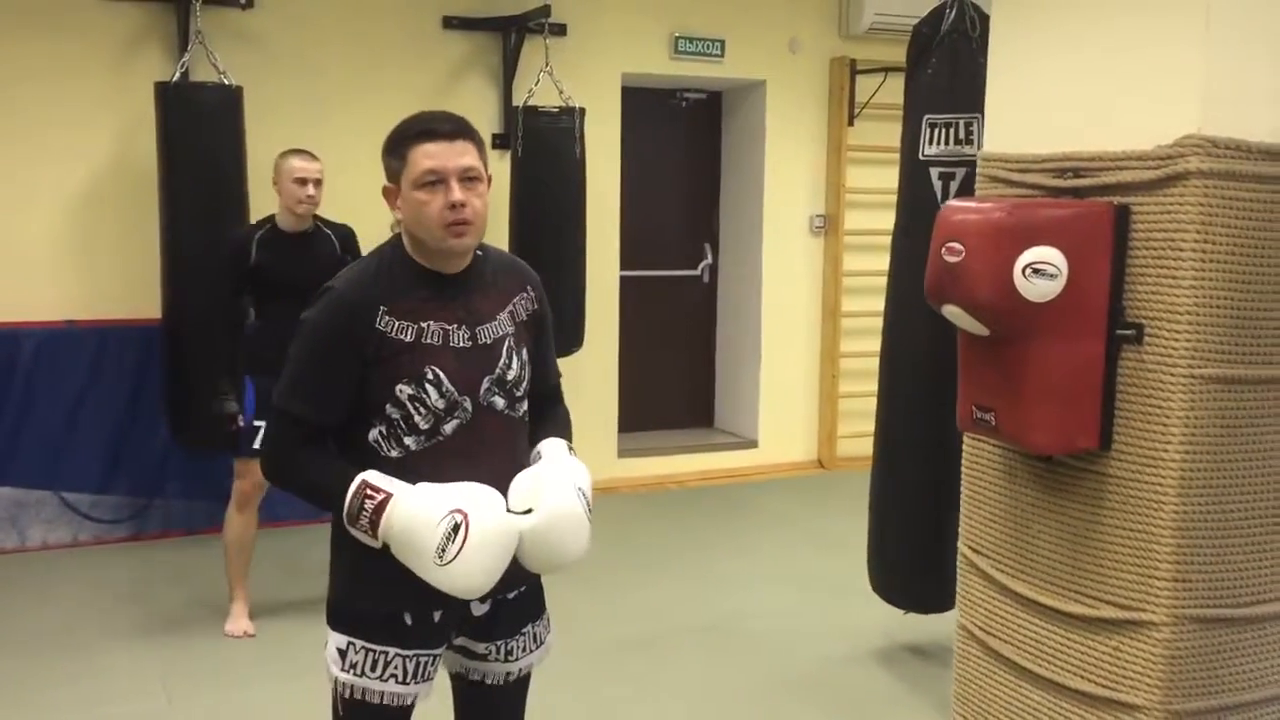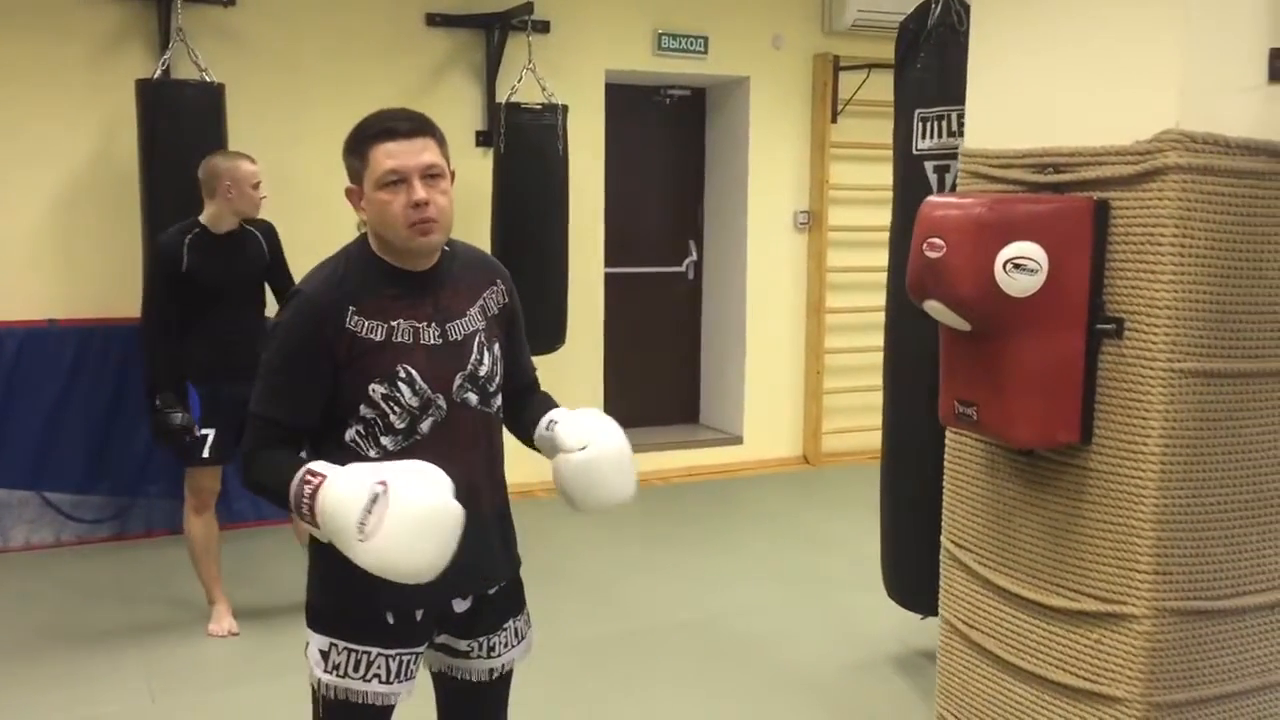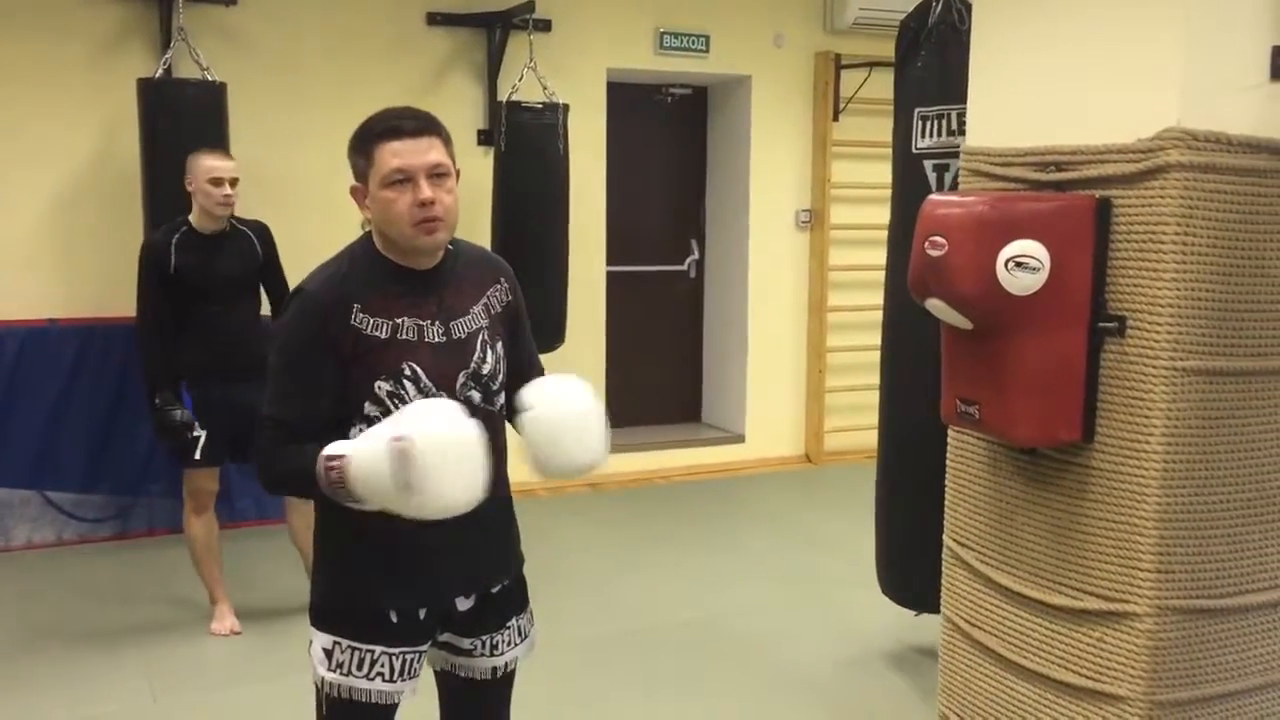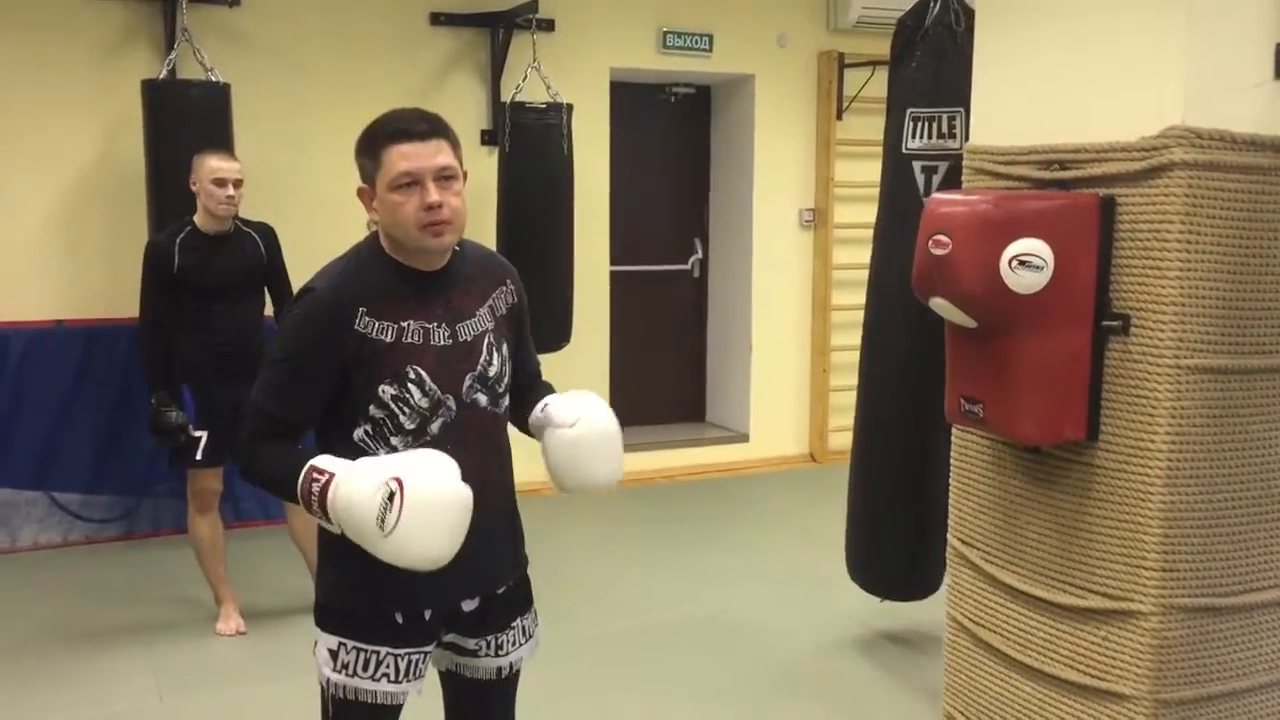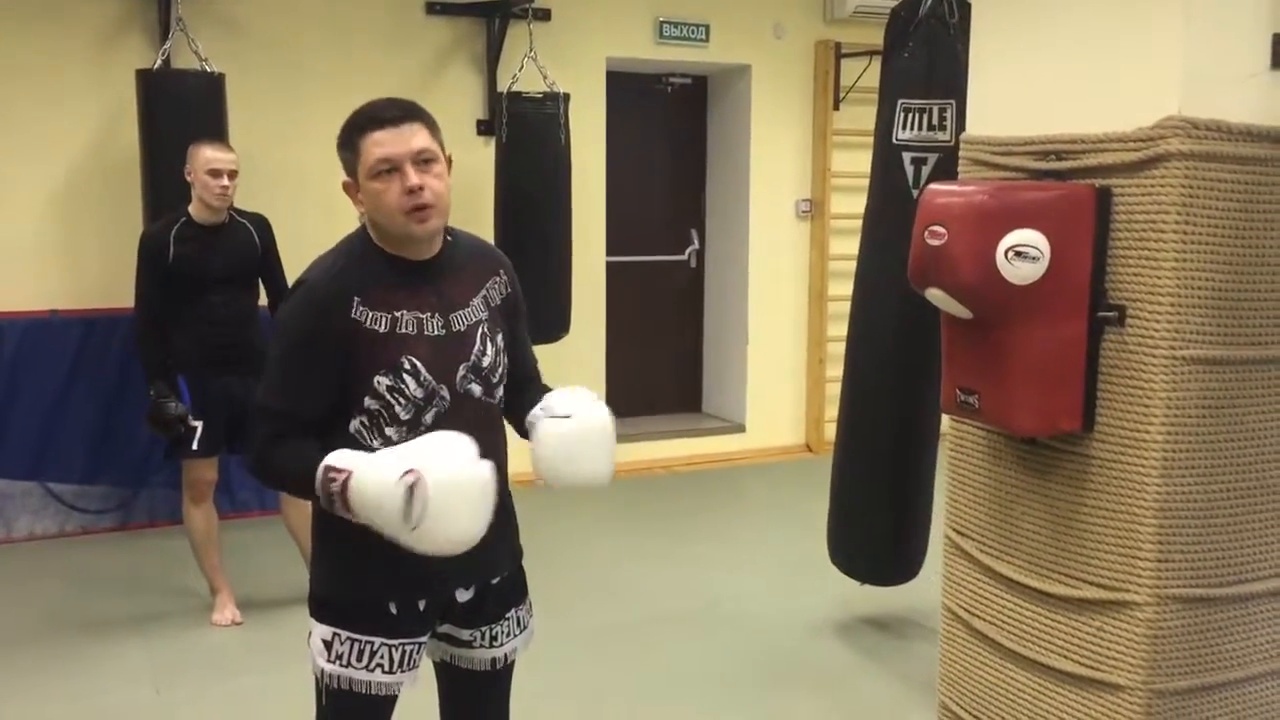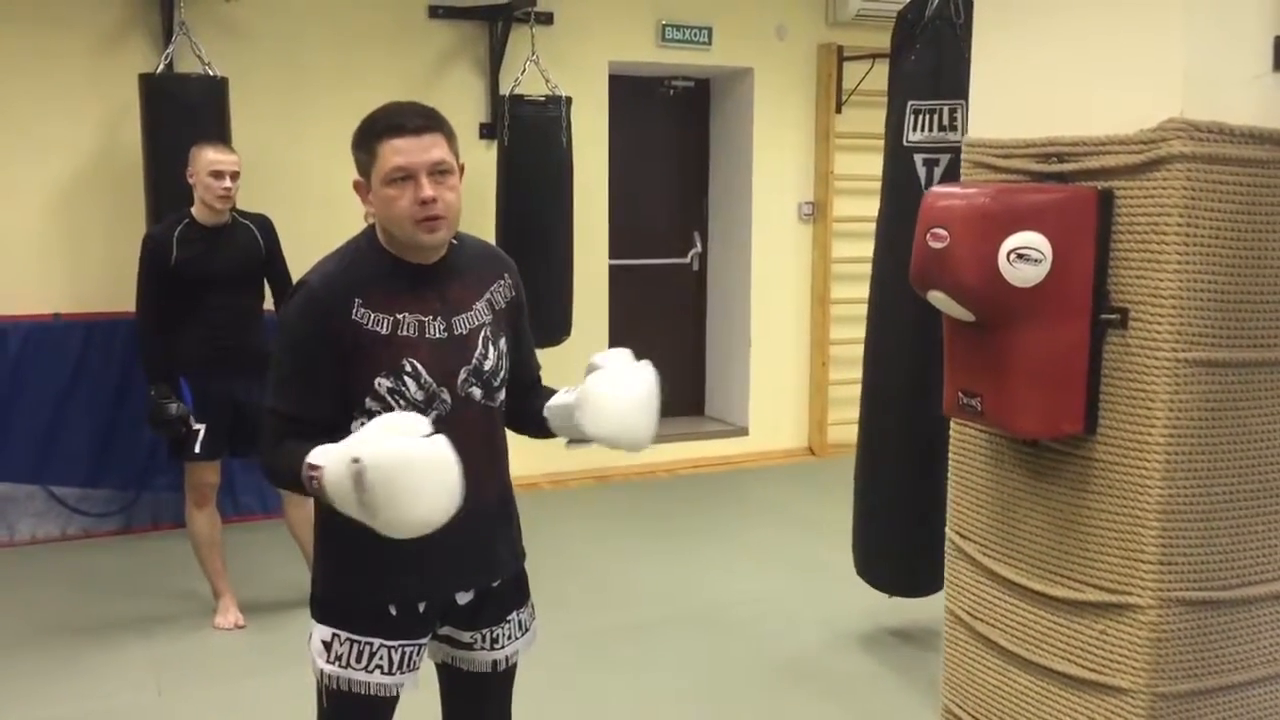
dt=0.5s
person 1, frame 1
left shoulder: (518, 284)
right shoulder: (354, 303)
right elbow: (287, 454)
left wrist: (557, 462)
right wrist: (388, 508)
left hip: (504, 572)
right hip: (386, 585)
person 1, frame 2
left shoulder: (488, 279)
right shoulder: (324, 303)
right elbow: (264, 455)
left wrist: (565, 430)
right wrist: (326, 494)
left hip: (484, 568)
right hip: (366, 585)
person 1, frame 3
left shoulder: (491, 277)
right shoulder: (327, 302)
left elbow: (521, 386)
right elbow: (279, 454)
left wrist: (552, 409)
right wrist: (354, 470)
left hip: (488, 567)
right hip: (368, 584)
person 1, frame 4
left shoulder: (496, 277)
right shoulder: (333, 301)
right elbow: (260, 448)
left wrist: (556, 416)
right wrist: (339, 492)
left hip: (493, 569)
right hip: (372, 586)
person 1, frame 5
left shoulder: (490, 268)
right shoulder: (324, 294)
right elbow: (273, 449)
left wrist: (557, 420)
right wrist: (360, 487)
left hip: (487, 560)
right hip: (369, 578)
person 1, frame 6
left shoulder: (493, 272)
right shoulder: (328, 295)
right elbow: (283, 447)
left wrist: (579, 410)
right wrist: (332, 472)
left hip: (486, 560)
right hip: (369, 577)
person 2, frame 1
left shoulder: (340, 239)
right shoulder: (249, 242)
right elbow: (232, 315)
right wrist: (226, 381)
right hip: (265, 380)
right knee: (246, 488)
right ankle: (238, 603)
person 2, frame 2
left shoulder: (262, 236)
right shoulder: (174, 247)
left elbow: (289, 300)
right elbow: (156, 326)
right wrist: (164, 394)
right hip: (204, 385)
right knee: (201, 493)
right ankle: (218, 603)
person 2, frame 3
left shoulder: (255, 235)
right shoulder: (163, 247)
left elbow: (282, 303)
right elbow: (151, 328)
right wrist: (162, 395)
left hip: (258, 380)
right hip: (197, 387)
right knee: (199, 493)
right ankle: (220, 603)
person 2, frame 4
left shoulder: (260, 238)
right shoulder: (167, 248)
left elbow: (285, 306)
right elbow: (152, 327)
right wrist: (160, 396)
left hip: (260, 380)
right hip: (199, 387)
right knee: (204, 493)
right ankle: (226, 604)
person 2, frame 5
left shoulder: (255, 228)
right shoulder: (162, 239)
left elbow: (279, 298)
right elbow: (148, 320)
right wrist: (158, 386)
left hip: (255, 371)
right hip: (194, 377)
right knee: (199, 483)
right ankle: (221, 593)
person 2, frame 6
left shoulder: (258, 229)
right shoulder: (164, 240)
left elbow: (286, 297)
right elbow: (150, 320)
right wrist: (159, 387)
left hip: (258, 372)
right hip: (197, 380)
right knee: (201, 486)
right ankle: (224, 597)
